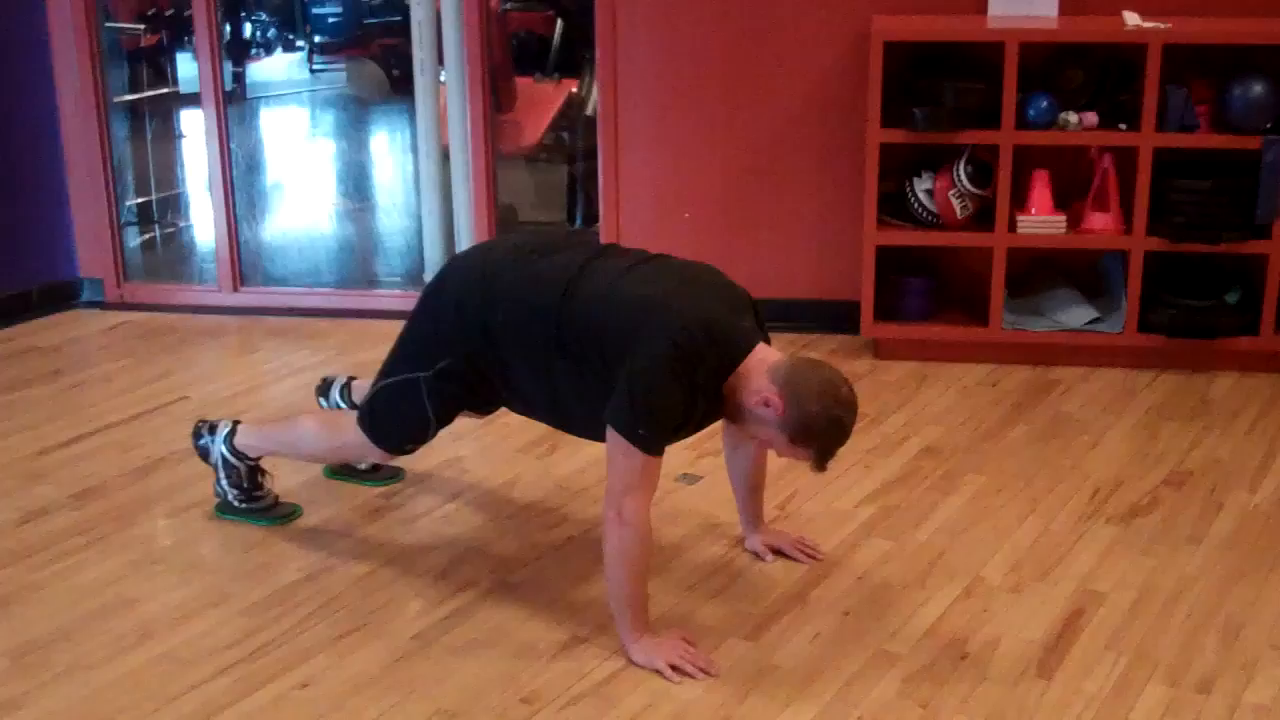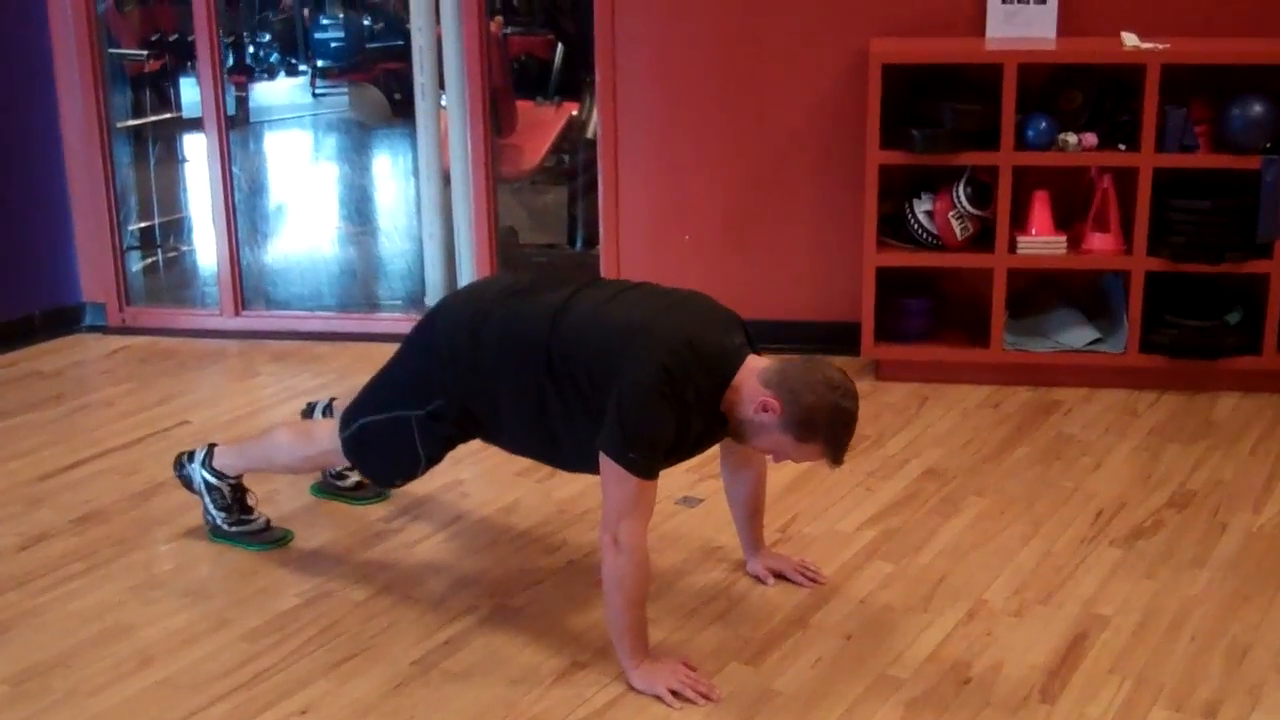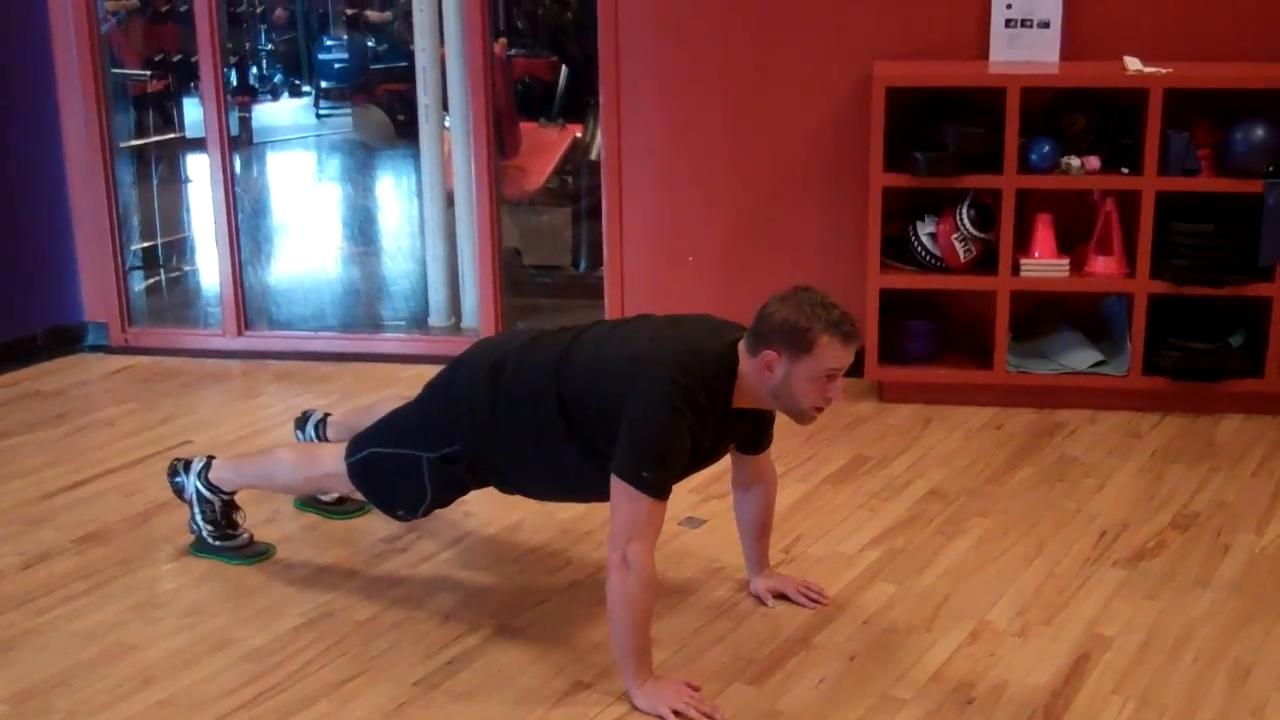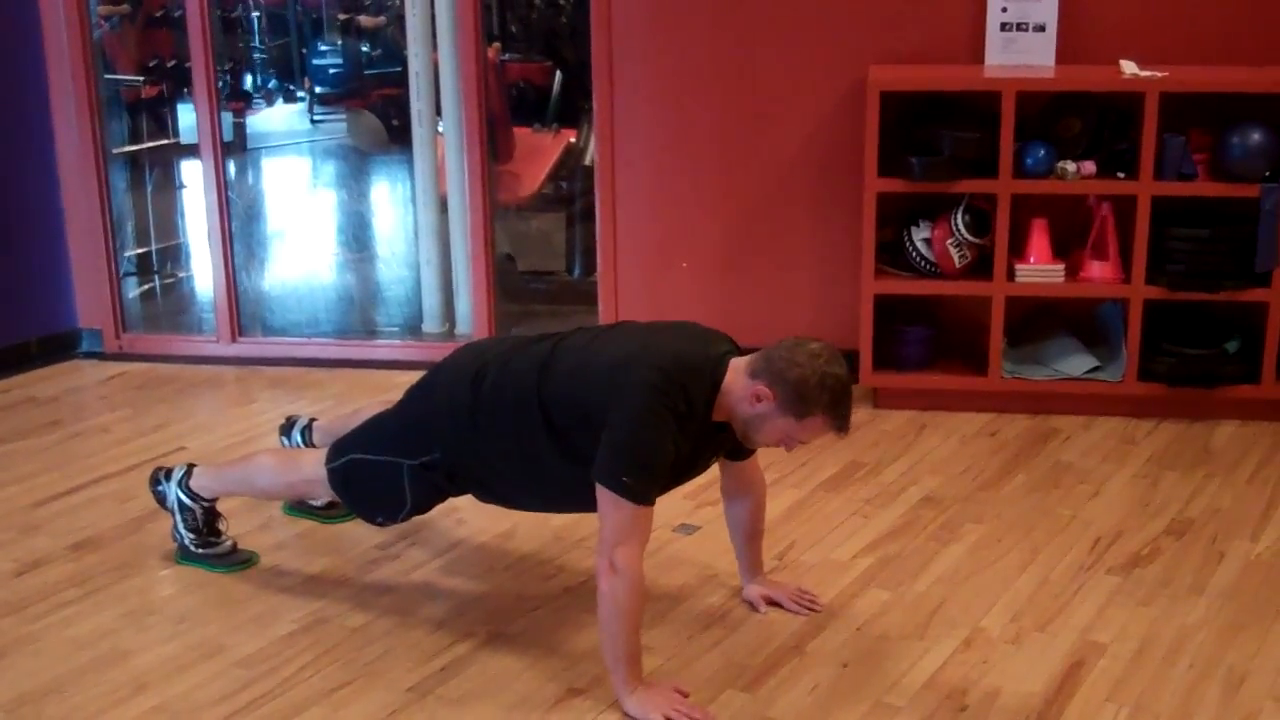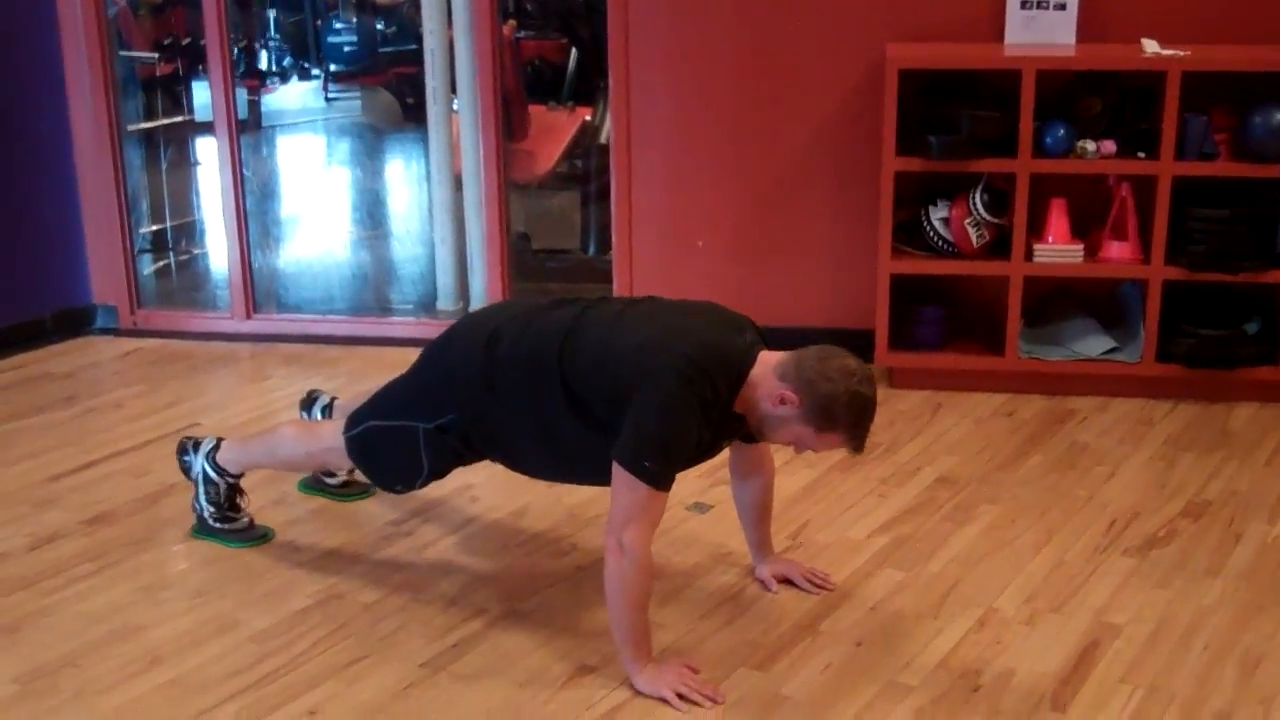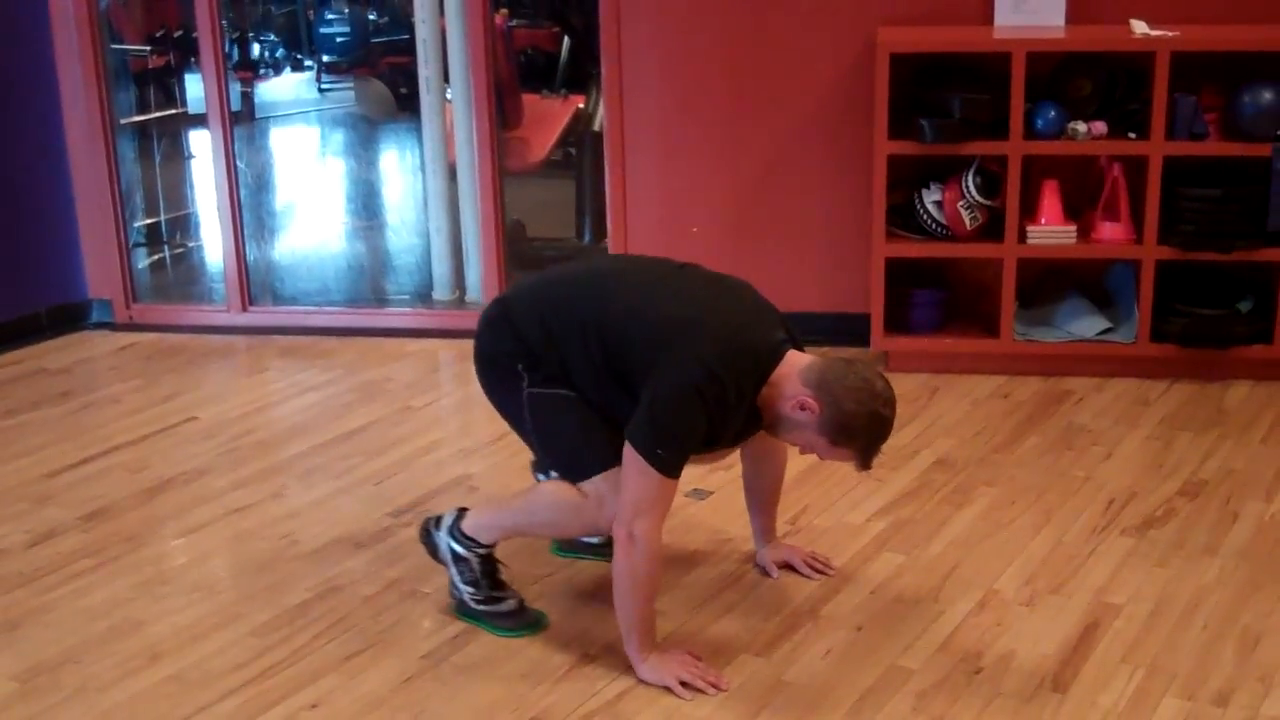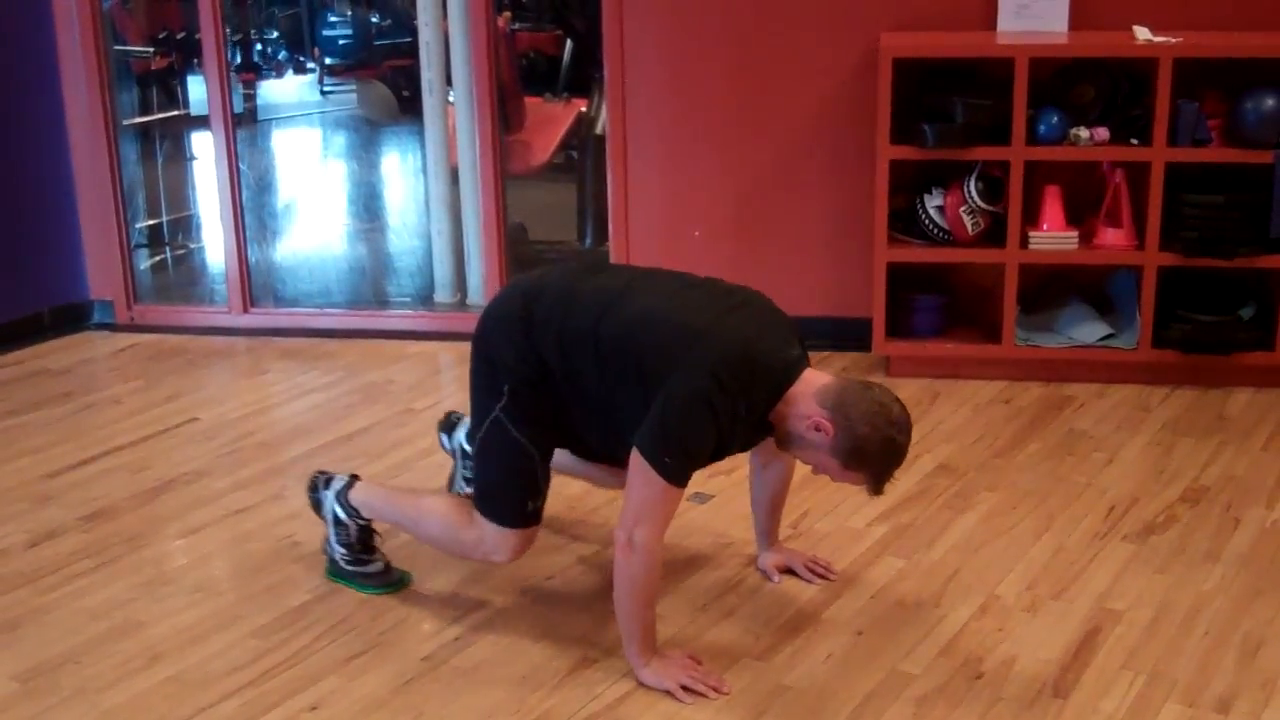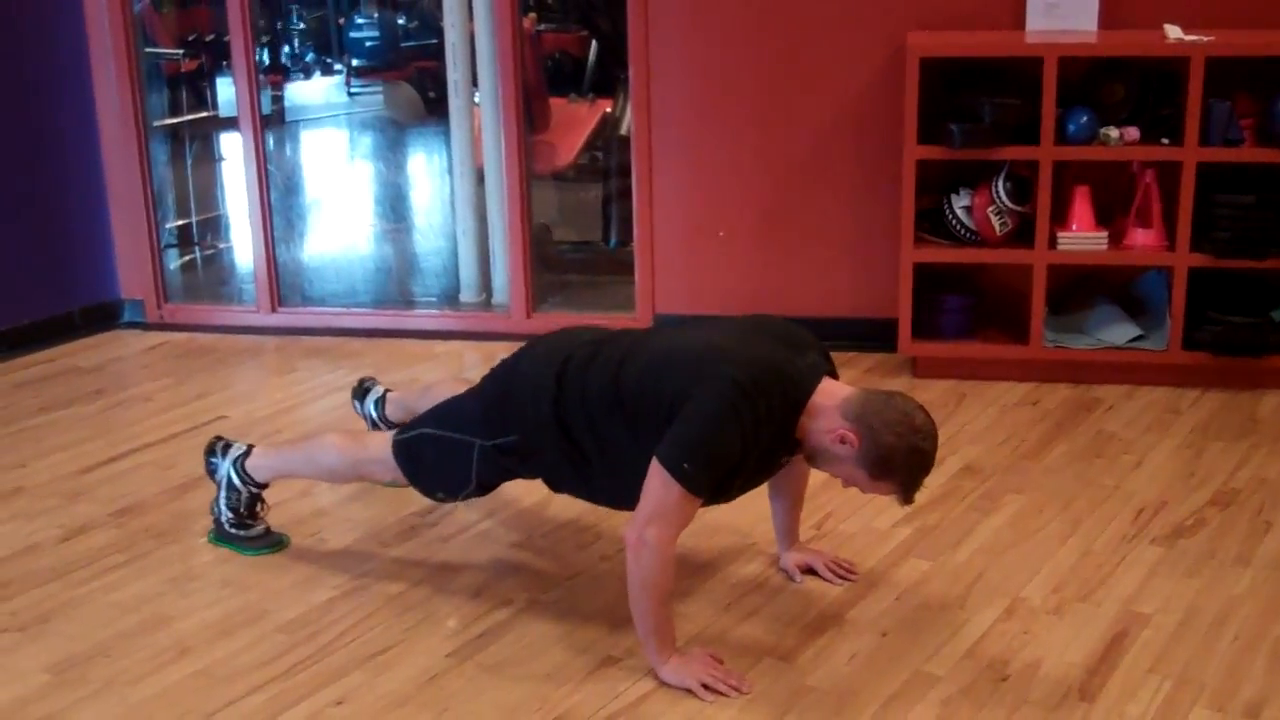
dt=0.7s
person 1, frame 1
left shoulder: (745, 336)
right shoulder: (670, 365)
left elbow: (740, 435)
right elbow: (626, 510)
left wrist: (753, 526)
right wrist: (637, 637)
left hip: (524, 273)
right hip: (475, 305)
right knee: (376, 434)
left ankle: (346, 390)
right ankle: (231, 443)
person 1, frame 2
left shoulder: (738, 358)
right shoulder: (658, 386)
left elbow: (740, 460)
right elbow: (621, 537)
left wrist: (756, 549)
right wrist: (638, 662)
left hip: (514, 320)
right hip: (468, 348)
right knee: (354, 446)
left ankle: (330, 410)
right ankle: (214, 468)
person 1, frame 3
left shoulder: (747, 371)
right shoulder: (671, 397)
left elbow: (754, 475)
right elbow: (629, 555)
left wrist: (759, 570)
left hip: (522, 384)
right hip: (483, 410)
left knee: (406, 425)
right knee: (352, 471)
left ankle: (323, 425)
right ankle: (207, 478)
person 1, frame 4
left shoulder: (733, 375)
right shoulder: (653, 405)
left elbow: (742, 483)
right elbow: (618, 561)
left wrist: (754, 577)
left hip: (501, 385)
right hip: (462, 419)
left knee: (391, 428)
right knee: (328, 475)
left ankle: (307, 432)
right ankle: (189, 486)
person 1, frame 5
left shoulder: (749, 361)
right shoulder: (681, 394)
left elbow: (750, 461)
right elbow: (626, 541)
left wrist: (763, 555)
right wrist: (640, 666)
left hip: (513, 356)
right hip: (476, 375)
right knee: (346, 449)
left ankle: (327, 407)
right ankle: (213, 461)
person 1, frame 6
left shoulder: (775, 347)
right shoulder: (699, 383)
left elbow: (761, 443)
right elbow: (636, 530)
left wrist: (766, 541)
right wrist: (645, 656)
left hip: (582, 325)
right hip: (516, 344)
left knee: (719, 439)
right knee: (615, 498)
left ankle: (564, 465)
right ankle: (464, 535)
person 1, frame 7
left shoulder: (787, 363)
right shoulder: (711, 395)
left elbow: (769, 446)
right elbow: (634, 536)
left wrist: (768, 546)
right wrist: (645, 660)
left hip: (572, 330)
right hip: (519, 343)
left knee: (617, 472)
right knee: (502, 541)
left ankle: (474, 440)
right ankle: (347, 500)
person 1, frame 8
left shoulder: (808, 370)
right shoulder: (732, 409)
left elbow: (787, 448)
right elbow: (647, 539)
left wrist: (789, 545)
right wrist: (664, 657)
left hip: (580, 367)
right hip: (541, 406)
left knee: (476, 400)
right knee: (388, 457)
left ankle: (383, 401)
right ankle: (242, 467)
